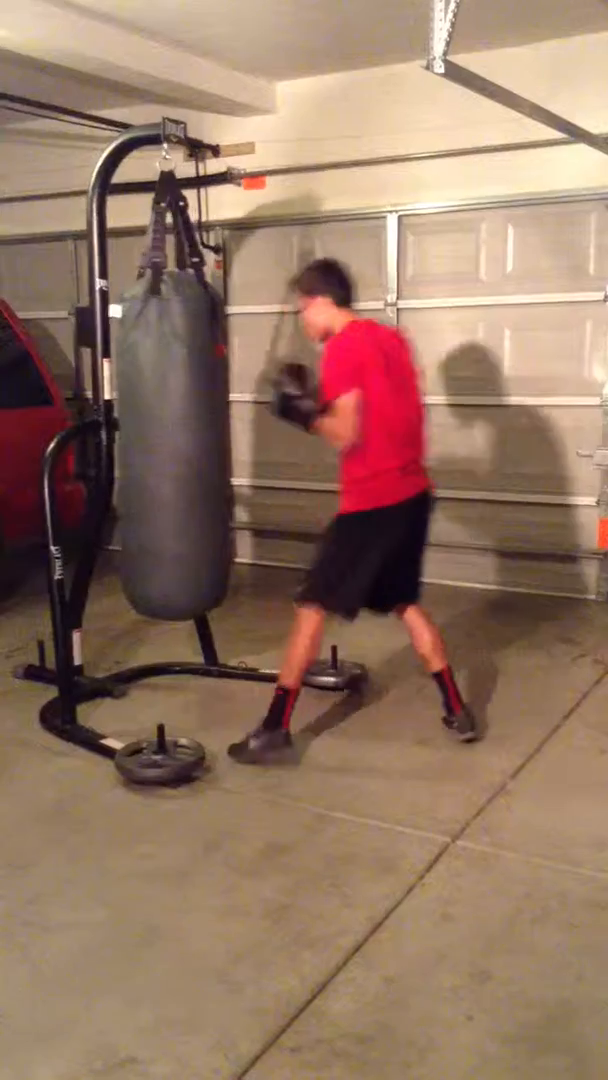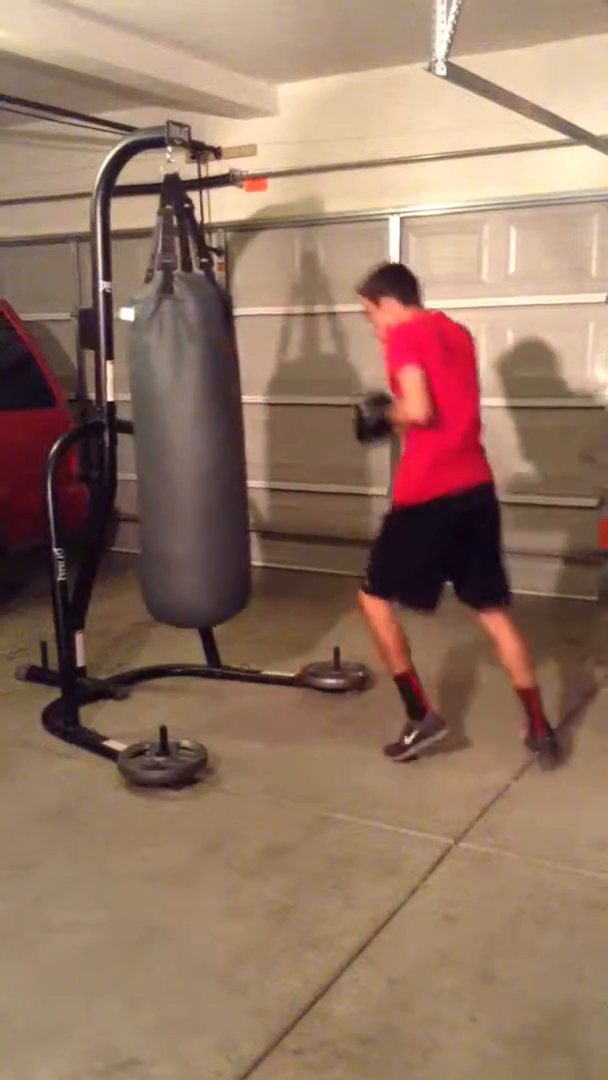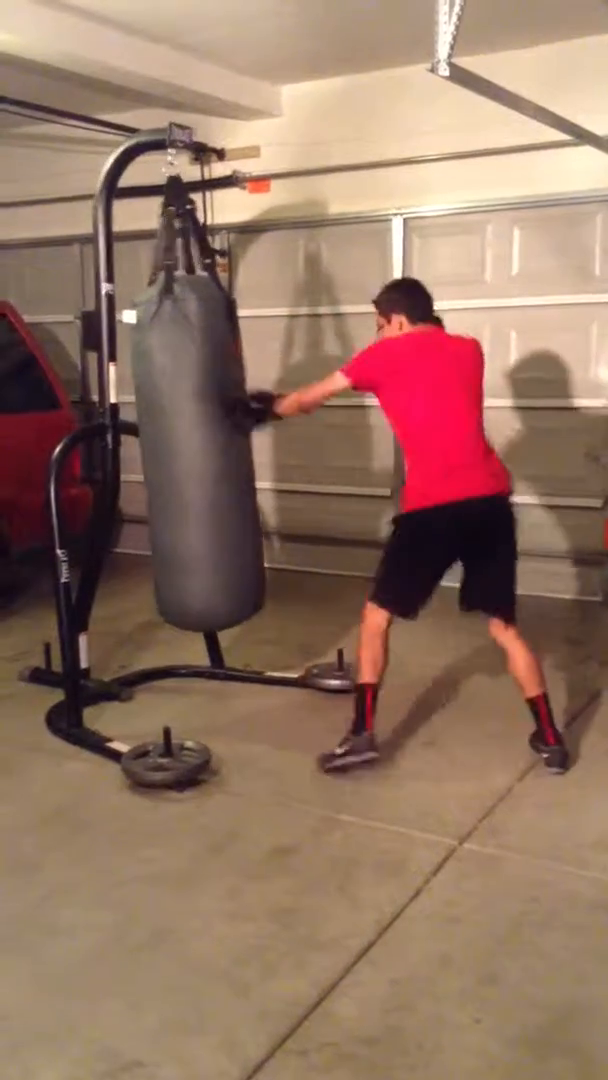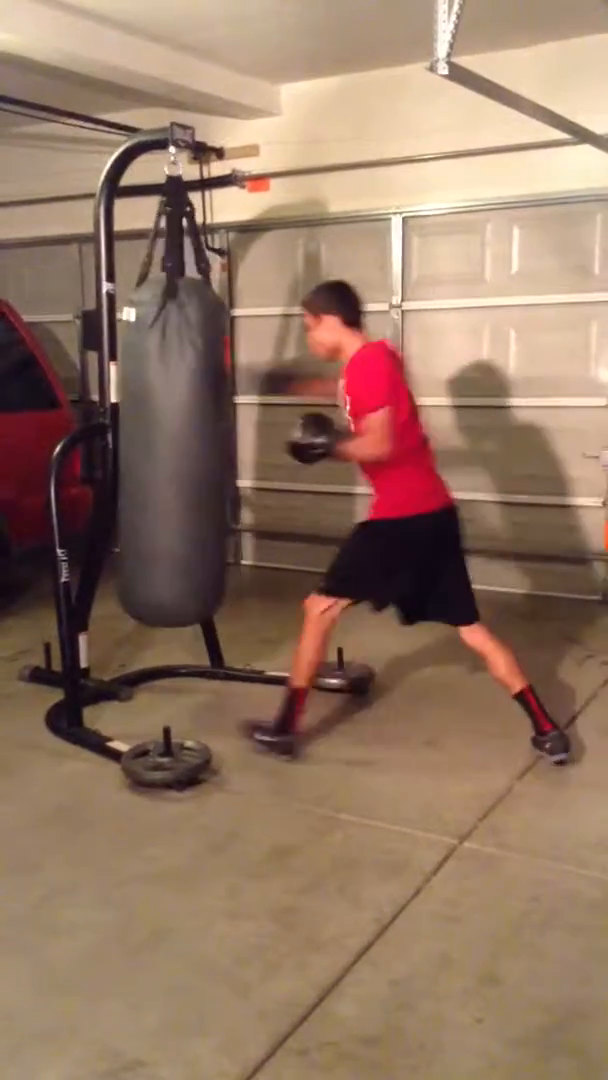
dt=0.3s
person 1, frame 1
left shoulder: (343, 348)
right shoulder: (392, 339)
left elbow: (347, 435)
left wrist: (308, 412)
right wrist: (317, 402)
left hip: (371, 504)
right hip: (413, 495)
left knee: (313, 609)
right knee: (404, 604)
left ankle: (274, 729)
right ankle: (458, 711)
person 1, frame 2
left shoulder: (405, 334)
right shoulder: (458, 333)
left elbow: (420, 410)
left wrist: (382, 416)
left hip: (423, 497)
right hip: (475, 489)
left knee: (374, 599)
right knee: (492, 614)
left ankle: (421, 716)
right ankle: (541, 733)
person 1, frame 3
left shoulder: (385, 353)
right shoulder: (470, 349)
left elbow: (311, 397)
left wrist: (267, 407)
left hip: (430, 507)
right hip: (489, 499)
left knee: (378, 615)
right knee: (503, 626)
left ankle: (362, 734)
right ankle: (550, 739)
person 1, frame 4
left shoulder: (368, 364)
right shoulder: (377, 357)
left elbow: (379, 447)
left wrist: (328, 445)
left hip: (401, 518)
right hip: (436, 513)
left knee: (320, 609)
right knee: (471, 630)
left ankle: (285, 728)
right ankle: (548, 732)
